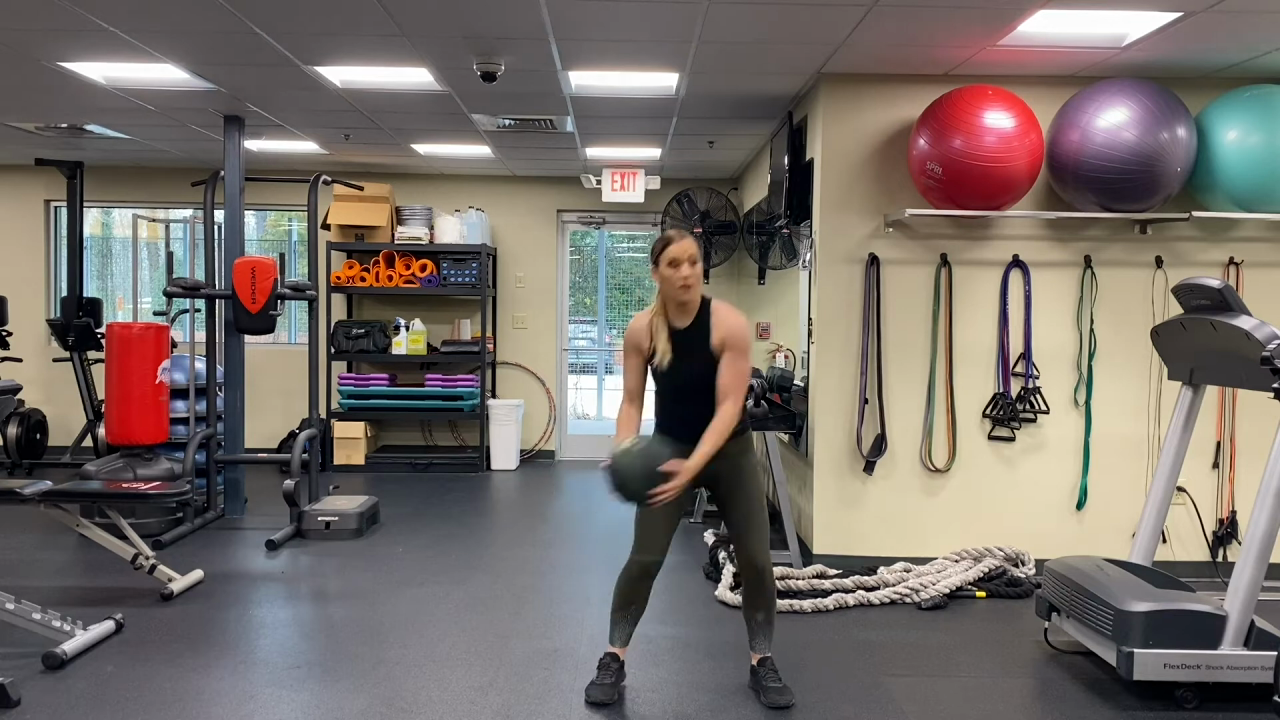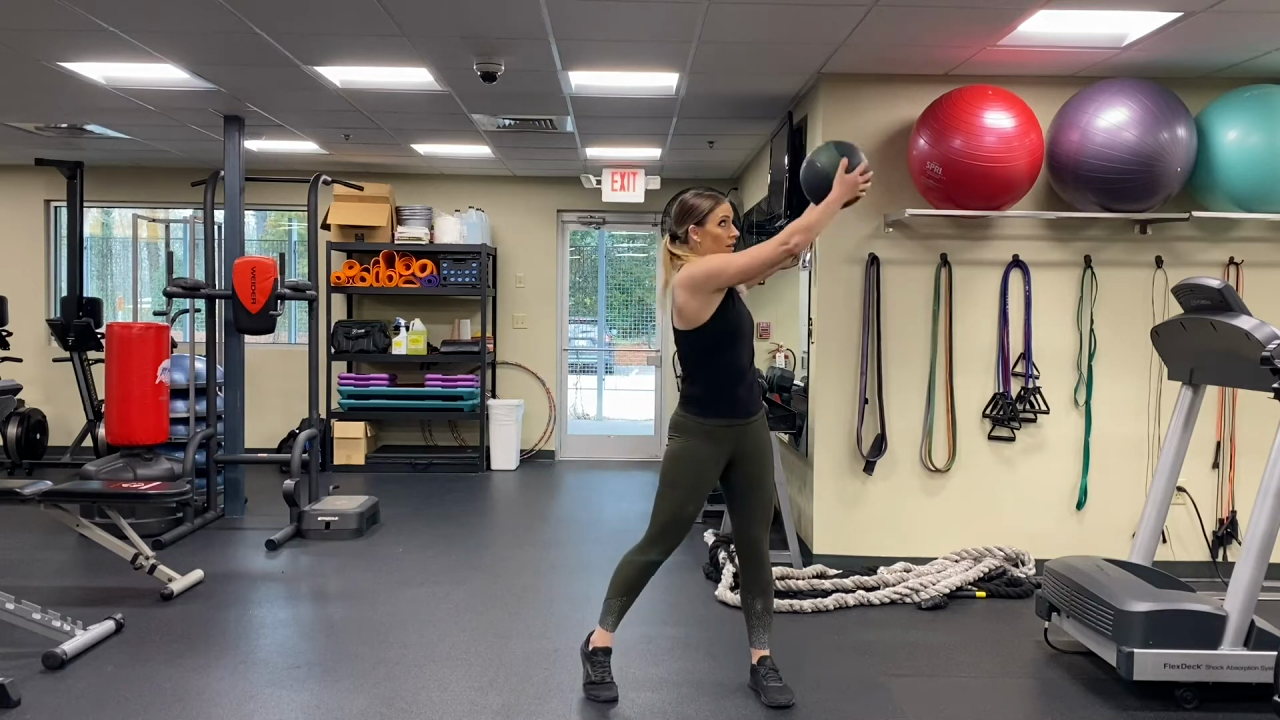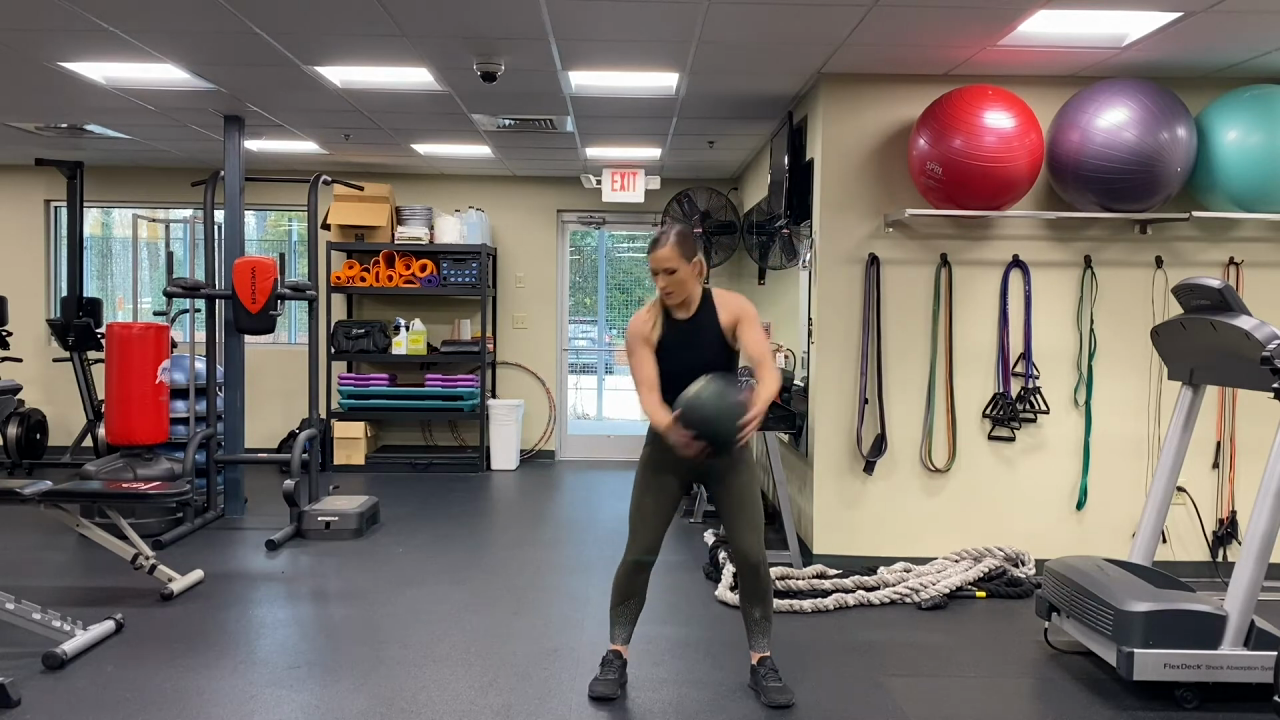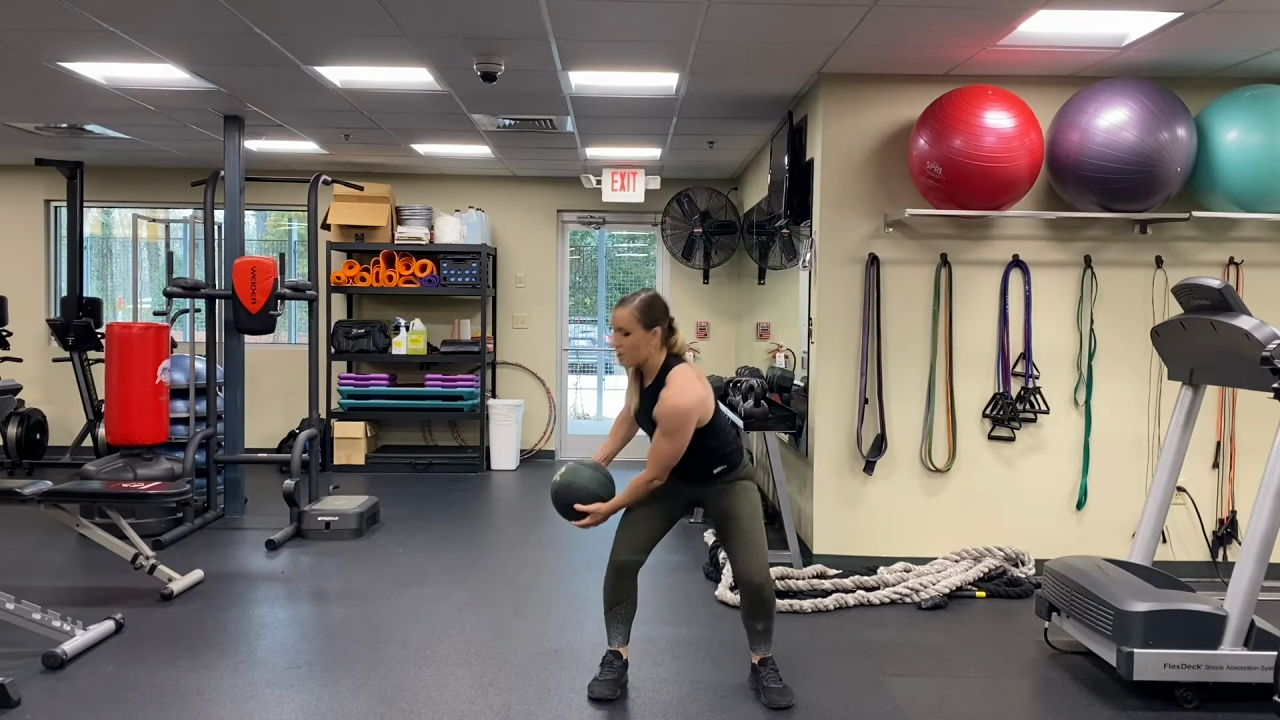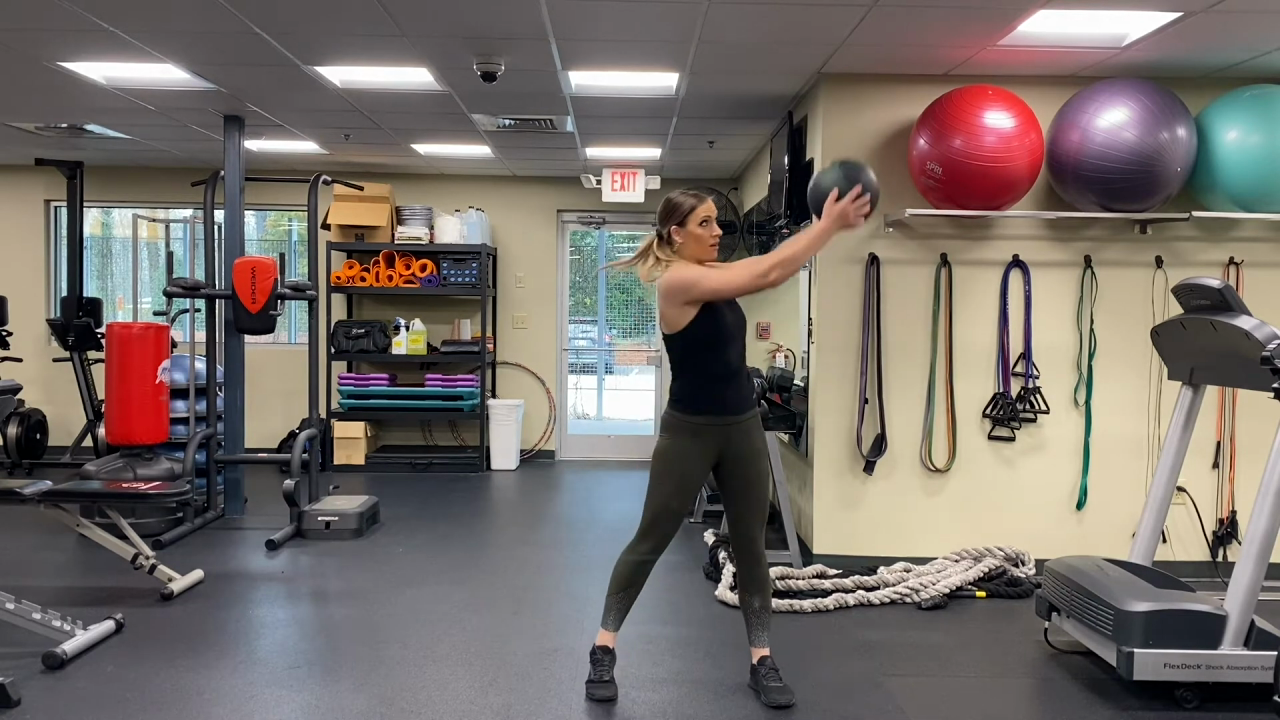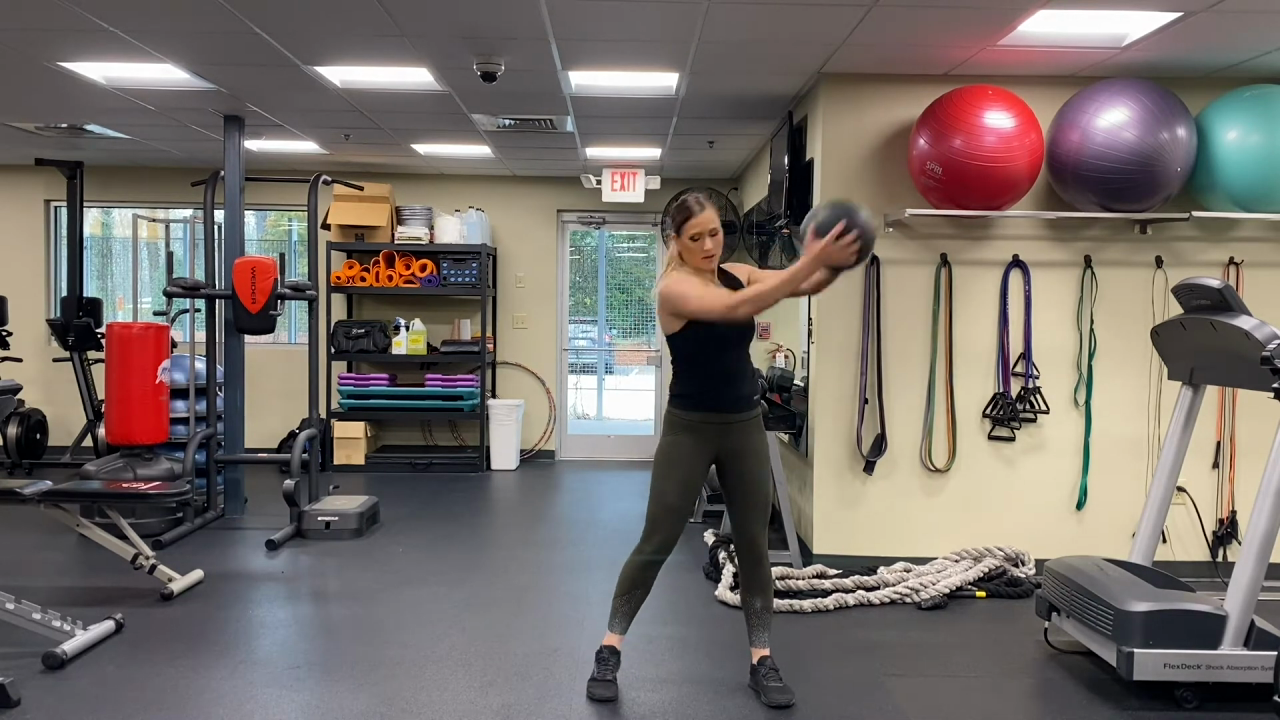
dt=0.5s
person 1, frame 1
left shoulder: (728, 324)
right shoulder: (642, 329)
left elbow: (729, 409)
right elbow: (632, 402)
left wrist: (694, 467)
right wrist: (623, 452)
left hip: (730, 450)
right hip: (674, 447)
left knee: (755, 560)
right knee: (645, 558)
left ankle: (762, 660)
right ankle: (613, 658)
person 1, frame 2
left shoulder: (719, 274)
right shoulder: (697, 276)
left elbow: (782, 249)
right elbow: (786, 245)
left wrist: (833, 200)
right wrist: (837, 195)
left hip: (749, 428)
right hip: (701, 433)
left knee: (755, 546)
right knee: (659, 543)
left ankle: (761, 658)
right ankle: (598, 643)
person 1, frame 3
left shoulder: (732, 308)
right shoulder: (643, 324)
left elbow: (768, 371)
right elbow: (647, 397)
left wrist: (758, 408)
right wrist: (670, 426)
left hip: (724, 448)
right hip: (670, 445)
left knee: (750, 556)
right knee: (640, 553)
left ankle: (761, 659)
right ankle: (616, 654)
person 1, frame 4
left shoulder: (680, 395)
right shoulder: (641, 368)
left elbow: (655, 474)
right elbow: (630, 415)
left wrist: (610, 508)
right wrist: (594, 464)
left hip: (725, 480)
right hip: (673, 478)
left knee: (755, 579)
right knee: (622, 561)
left ankle: (762, 662)
right ankle: (616, 657)
person 1, frame 5
left shoulder: (713, 274)
right shoulder: (679, 281)
left elbow: (775, 267)
right elbow: (766, 272)
left wrist: (831, 223)
right wrist: (829, 223)
left hip: (742, 426)
right hip: (690, 430)
left knee: (751, 545)
right knee: (650, 541)
left ankle: (761, 659)
right ankle: (603, 648)
person 1, frame 6
left shoulder: (738, 274)
right shoulder: (674, 287)
left elbow: (799, 285)
right elbow: (735, 308)
left wrist: (834, 263)
right wrist: (804, 264)
left hip: (745, 426)
right hip: (690, 429)
left knee: (754, 544)
right knee: (656, 544)
left ankle: (761, 661)
right ankle: (609, 649)
